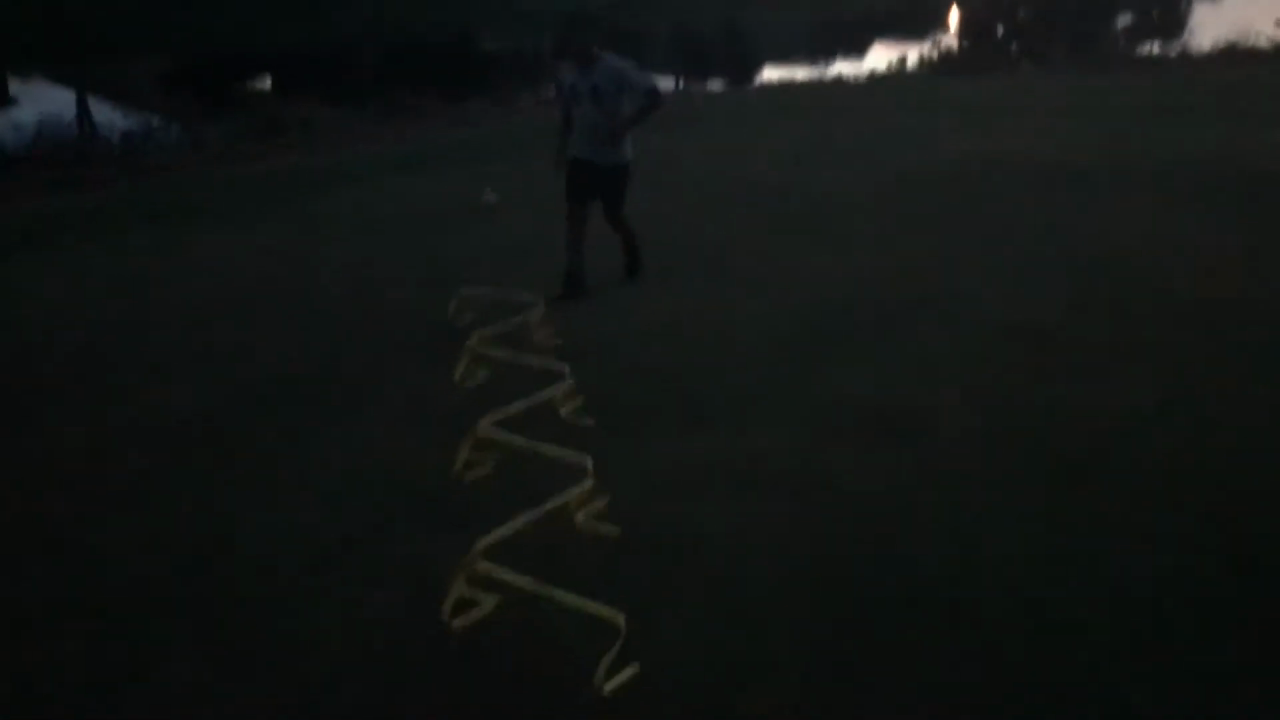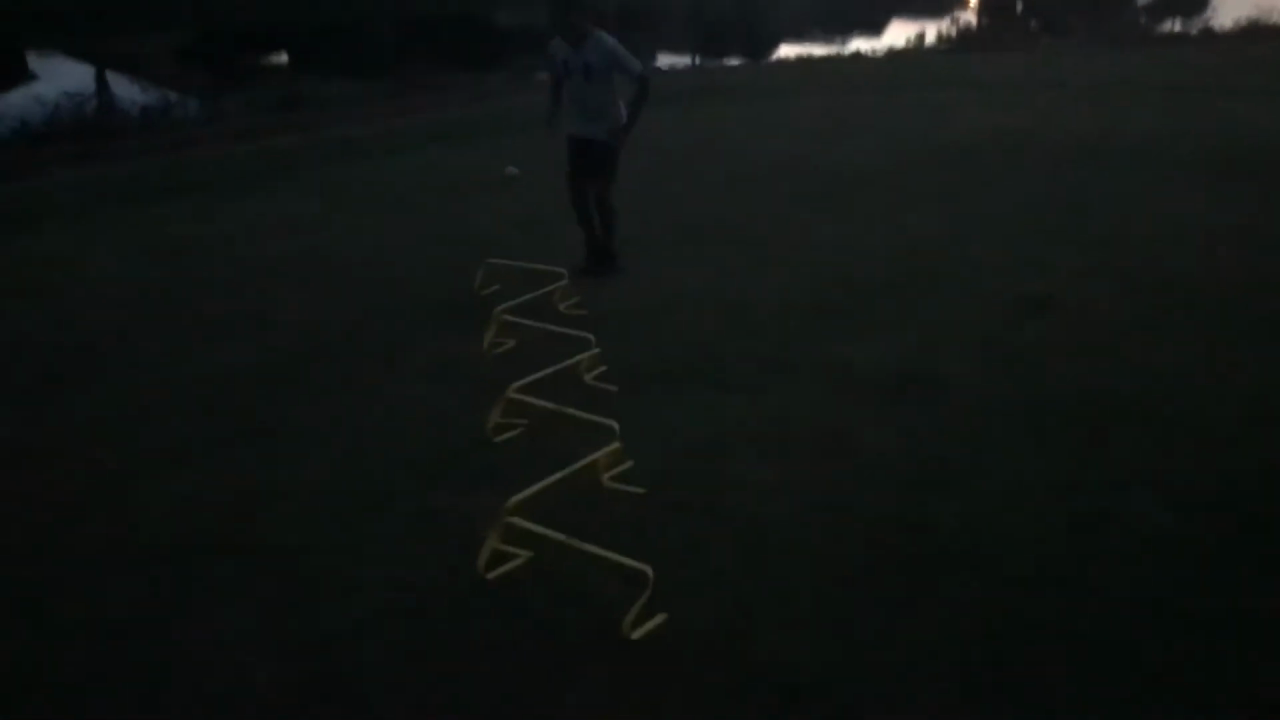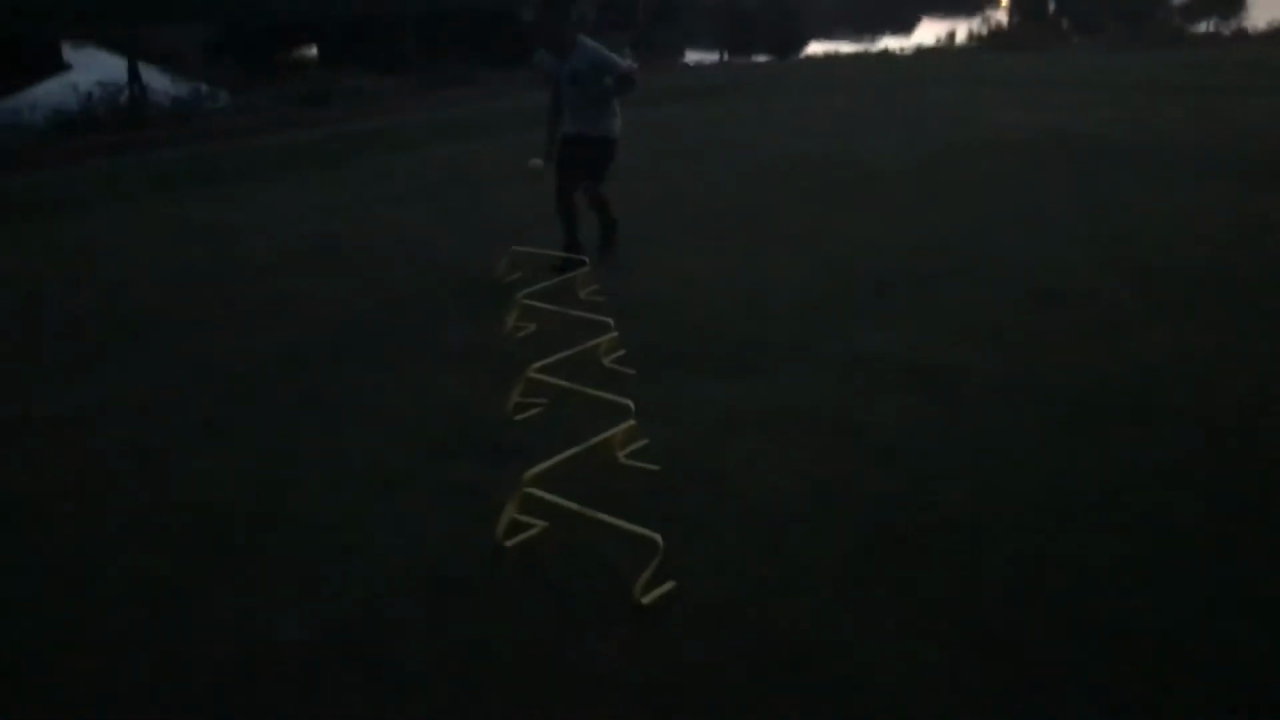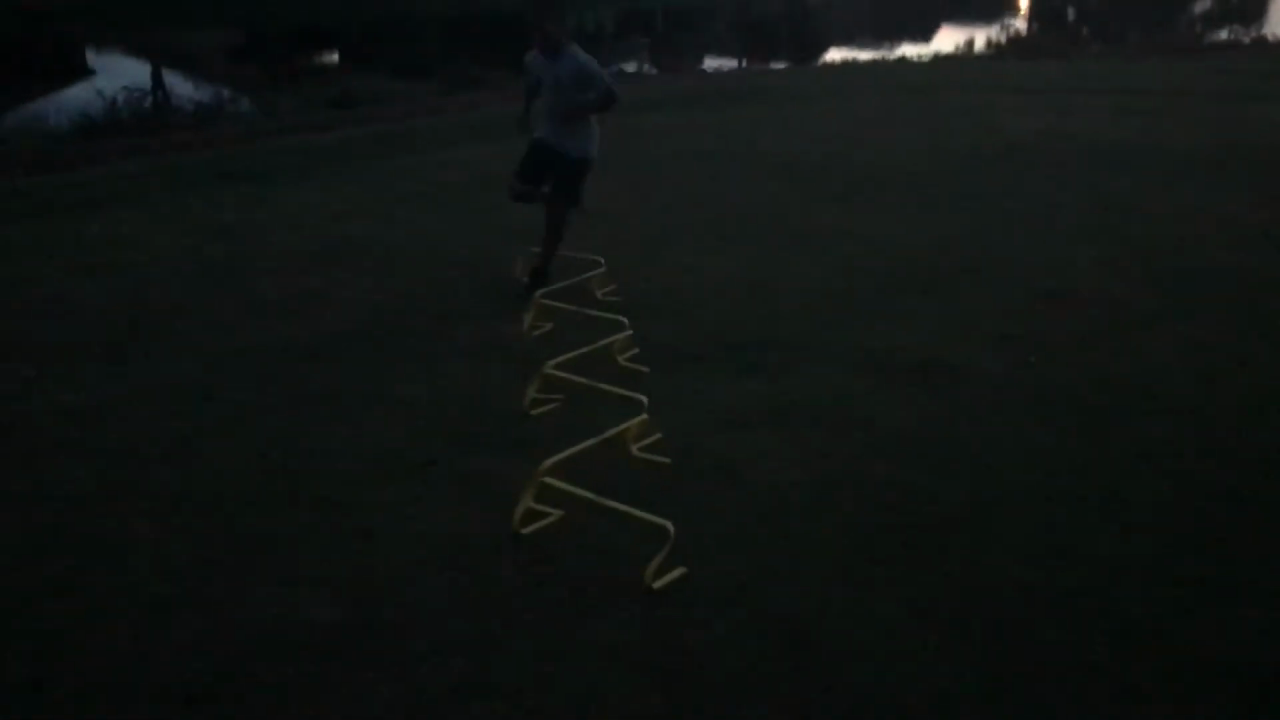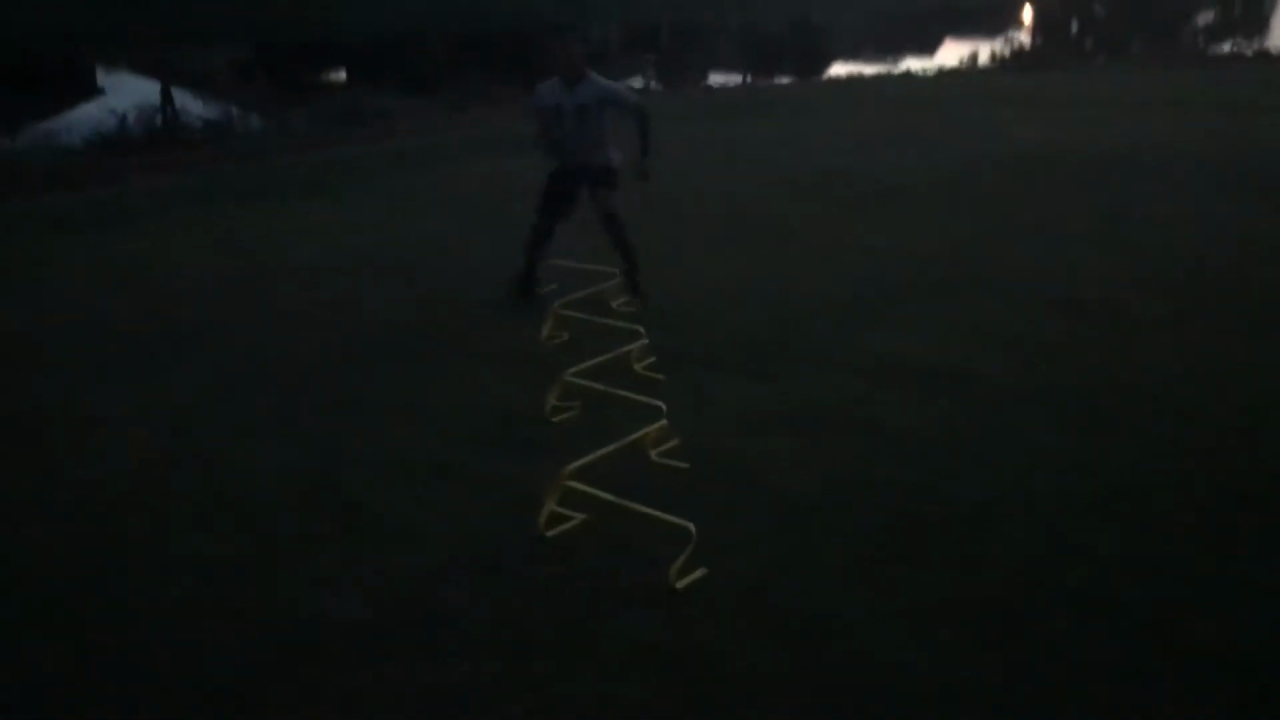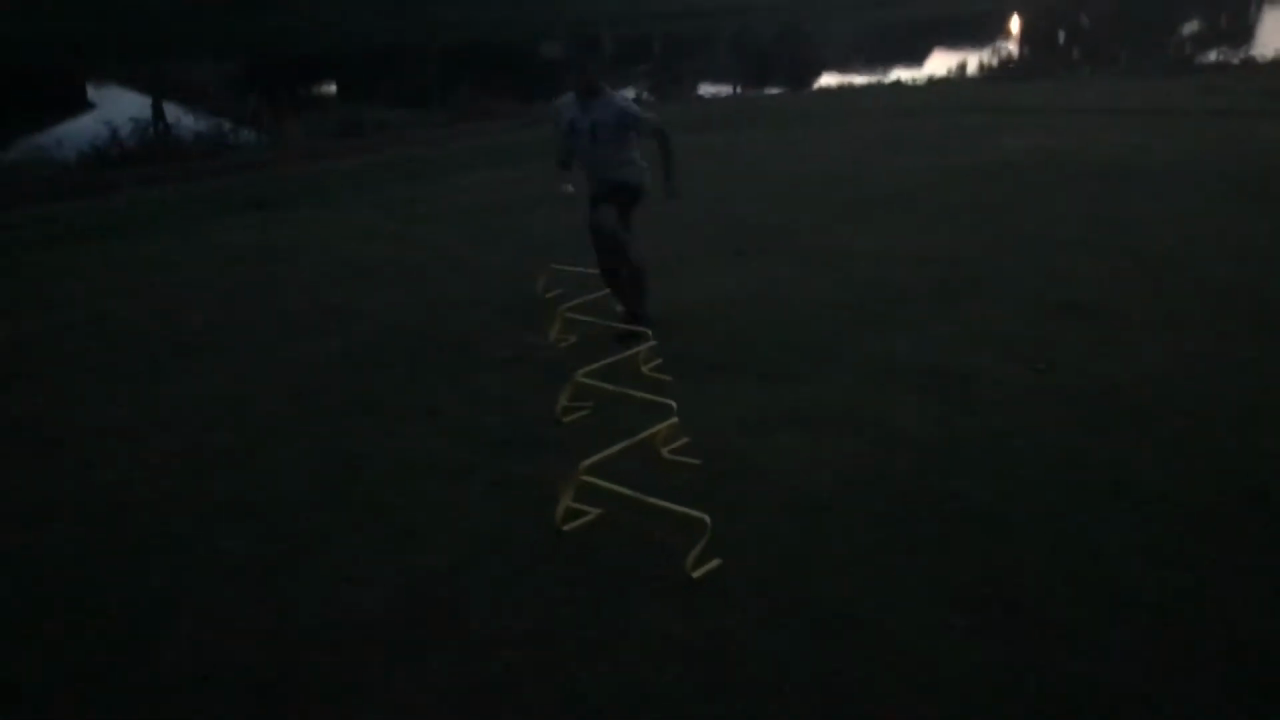
dt=0.3s
person 1, frame 1
left shoulder: (615, 69)
right shoulder: (565, 74)
left elbow: (654, 98)
left wrist: (624, 125)
right wrist: (562, 147)
left hip: (613, 155)
right hip: (580, 154)
left knee: (613, 214)
right knee: (575, 212)
left ankle: (632, 250)
right ankle: (574, 277)
person 1, frame 2
left shoulder: (606, 47)
right shoulder: (557, 47)
left elbow: (642, 82)
left wrist: (627, 126)
right wrist: (554, 111)
left hip: (605, 131)
right hip: (576, 130)
left knee: (600, 191)
right knee: (576, 190)
left ankle: (608, 252)
right ankle: (595, 247)
person 1, frame 3
left shoulder: (591, 54)
right shoulder: (547, 58)
left elbow: (628, 79)
left wrist: (600, 98)
right wrist: (551, 138)
left hip: (601, 129)
right hip: (571, 130)
left knee: (590, 188)
right knee: (562, 189)
left ankle: (608, 224)
right ankle: (573, 250)
person 1, frame 4
left shoulder: (579, 62)
right shoulder: (532, 60)
left elbow: (610, 98)
left wrist: (577, 111)
right wrist: (527, 113)
left hip: (577, 145)
right hip: (546, 138)
left knee: (557, 211)
right knee: (517, 190)
left ankle: (542, 270)
right ankle: (550, 200)
person 1, frame 5
left shoulder: (602, 89)
right shoulder: (546, 90)
left elbow: (640, 113)
right elbow: (543, 128)
left wrist: (643, 157)
right wrist: (552, 145)
left hip: (600, 162)
right hip: (565, 163)
left knee: (608, 213)
right knee: (542, 225)
left ankle: (632, 276)
right ankle: (528, 278)
person 1, frame 6
left shoulder: (619, 107)
right shoulder: (564, 107)
left elbow: (659, 132)
right elbow: (567, 143)
left wrist: (668, 178)
right wrist: (564, 165)
left hip: (628, 181)
right hip: (599, 185)
left knee: (603, 225)
right knee: (607, 263)
right ankle: (637, 312)
